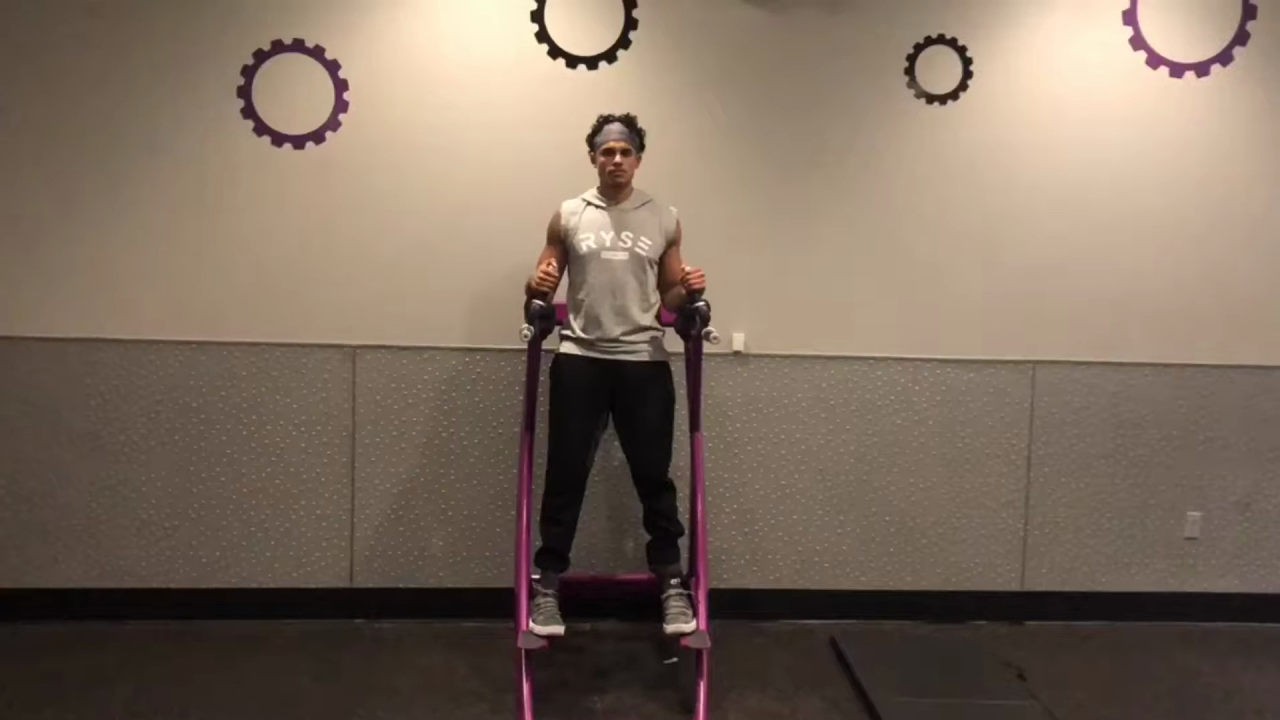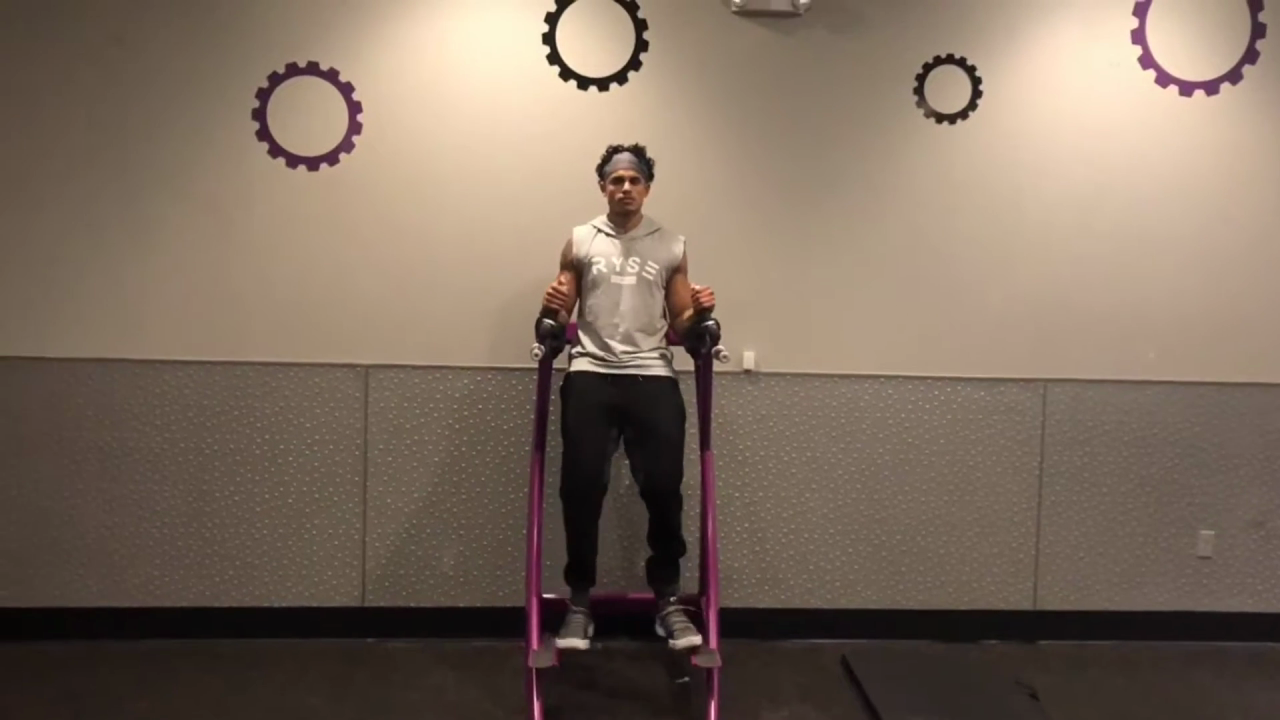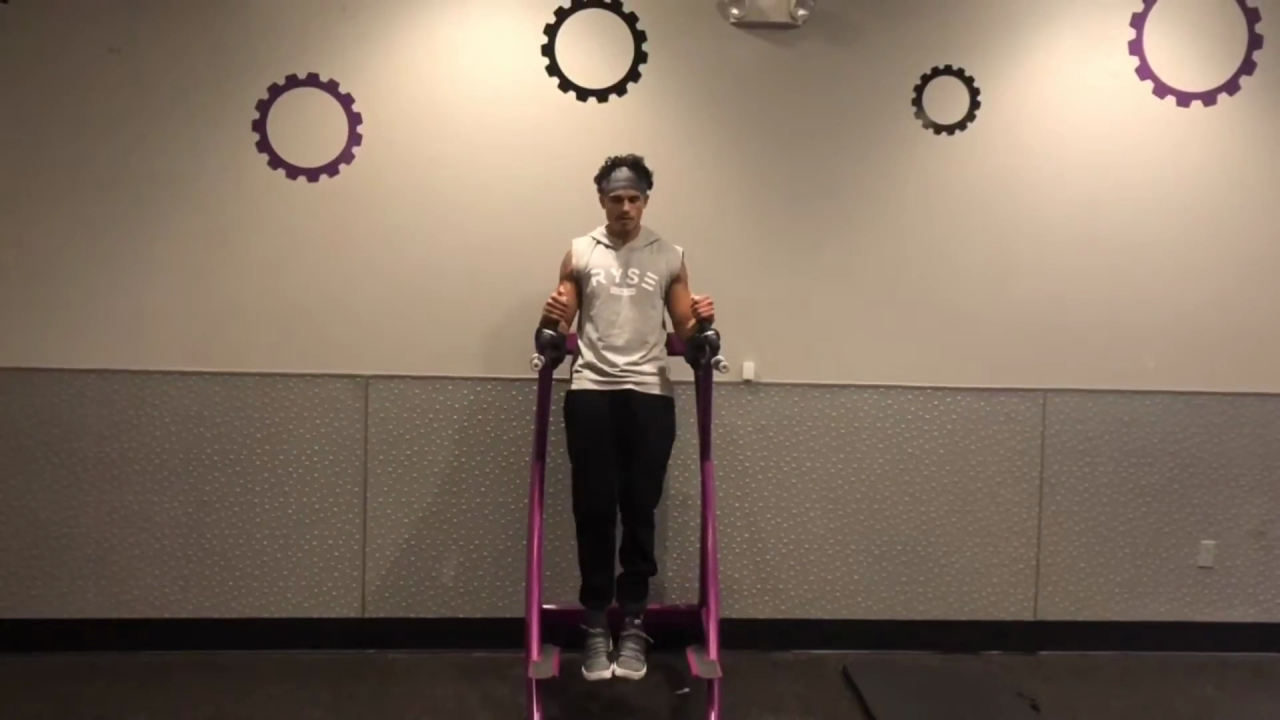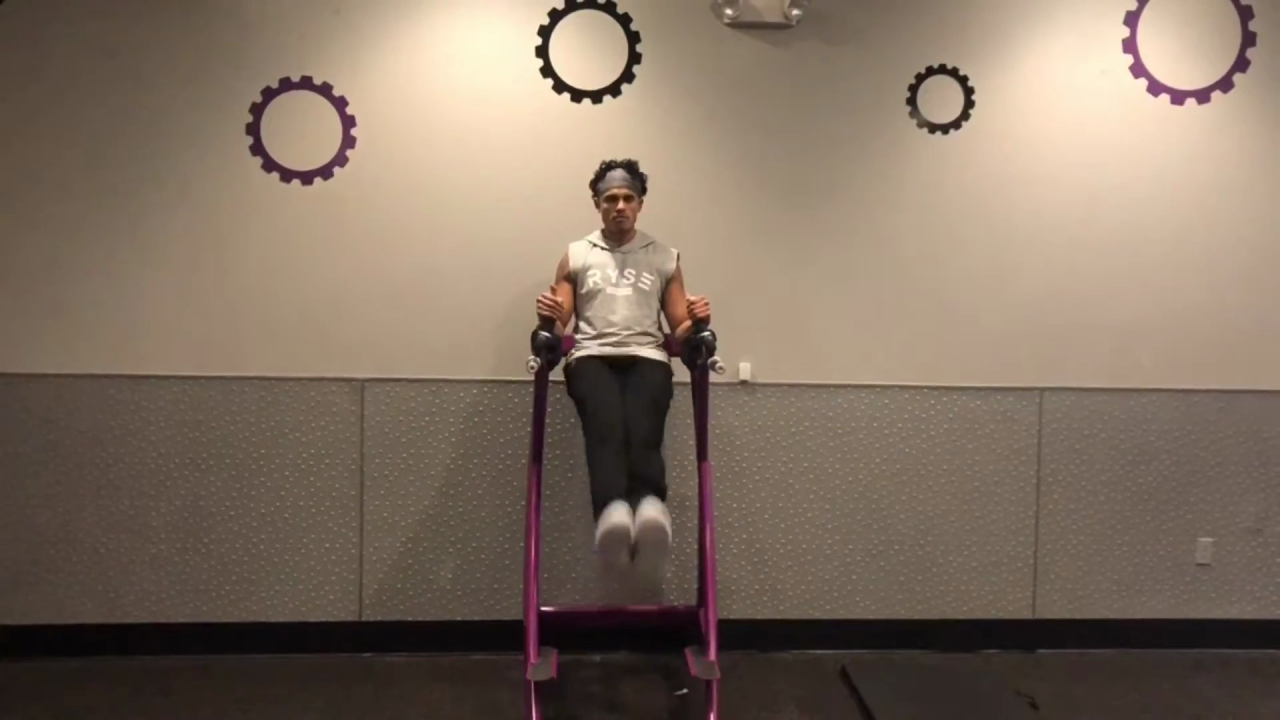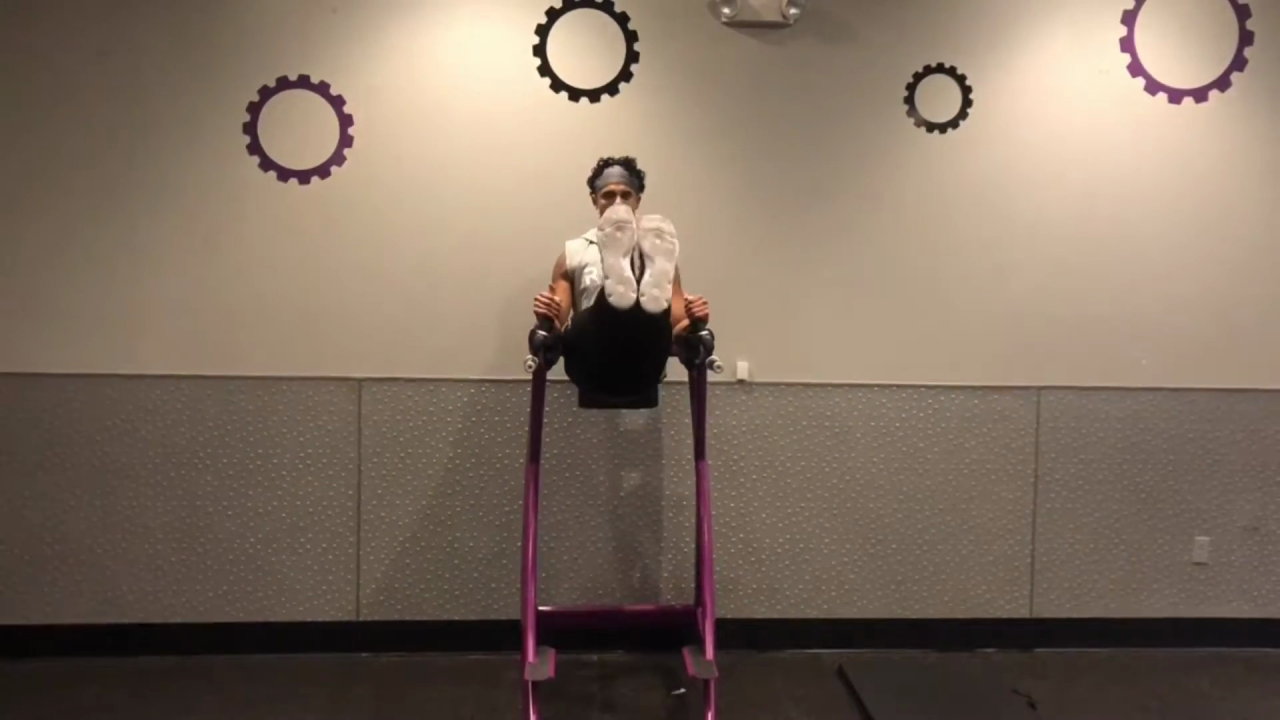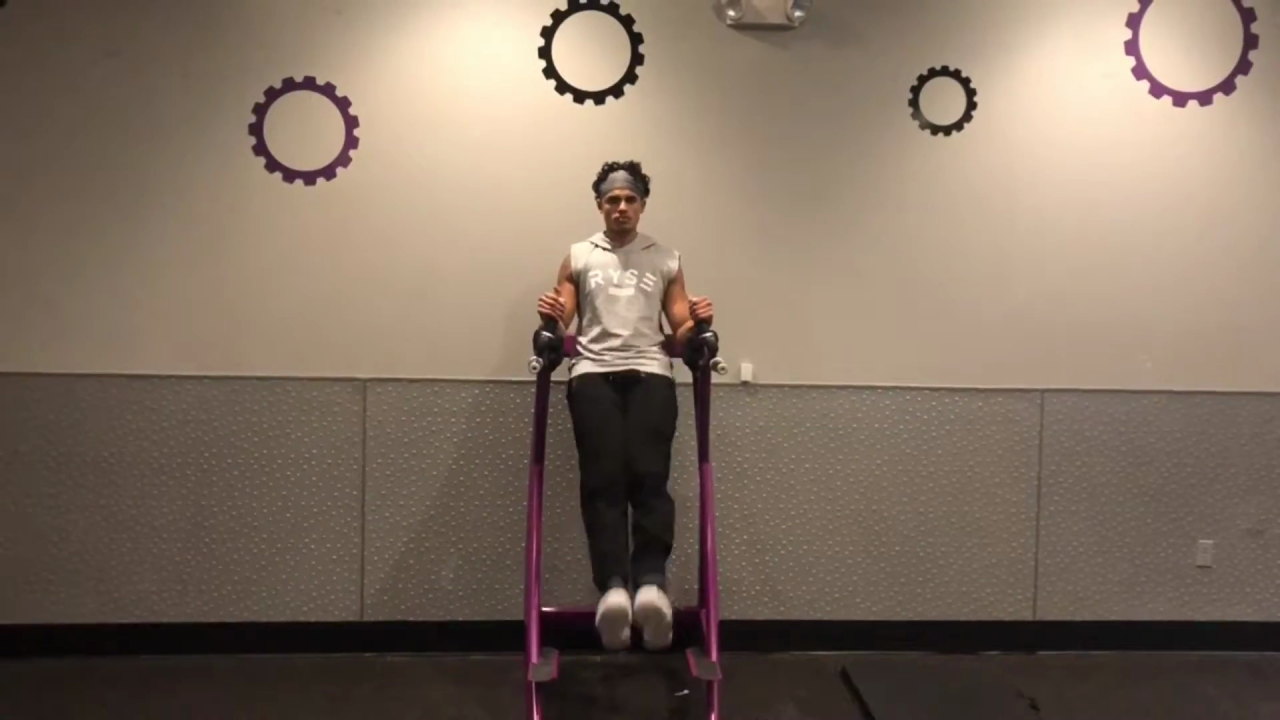
dt=0.7s
person 1, frame 1
left shoulder: (664, 220)
right shoulder: (568, 216)
left elbow: (671, 298)
right elbow: (544, 284)
left wrist: (690, 289)
right wrist: (537, 286)
left hip: (643, 362)
right hip: (580, 359)
left knee: (654, 476)
right knee: (565, 474)
left ankle: (672, 584)
right ankle: (547, 585)
person 1, frame 2
left shoulder: (671, 246)
right shoulder: (580, 242)
left elbow: (678, 324)
right elbow: (561, 318)
left wrist: (700, 311)
right wrist: (552, 308)
left hip: (652, 375)
right hip: (591, 374)
left knee: (662, 486)
right knee: (582, 486)
left ankle: (669, 599)
right ankle: (579, 602)
person 1, frame 3
left shoulder: (670, 257)
right shoulder: (579, 254)
left elbow: (683, 331)
right elbow: (560, 330)
left wrist: (702, 320)
right wrist: (551, 319)
left hip: (650, 393)
right hip: (591, 392)
left knee: (639, 509)
right knee: (594, 510)
left ankle: (633, 623)
right ankle: (596, 625)
person 1, frame 4
left shoulder: (665, 258)
right shoulder: (576, 255)
left elbow: (681, 332)
right elbow: (559, 325)
left wrist: (697, 320)
right wrist: (548, 315)
left hip: (647, 357)
right hip: (592, 357)
left knee: (644, 429)
right knee: (605, 420)
left ankle: (648, 512)
right ankle: (613, 514)
person 1, frame 5
left shoulder: (665, 258)
right shoulder: (572, 253)
left elbow: (677, 329)
right elbow: (555, 329)
left wrist: (693, 321)
right wrist: (548, 318)
left hip: (641, 368)
right hip: (592, 367)
left ankle: (652, 291)
person 1, frame 6
left shoulder: (666, 260)
right shoulder: (578, 257)
left elbow: (681, 333)
right elbow: (560, 327)
left wrist: (697, 323)
right wrist: (550, 318)
left hip: (649, 373)
right hip: (593, 373)
left knee: (647, 475)
right knee: (603, 478)
left ankle: (651, 583)
right ankle: (613, 587)
